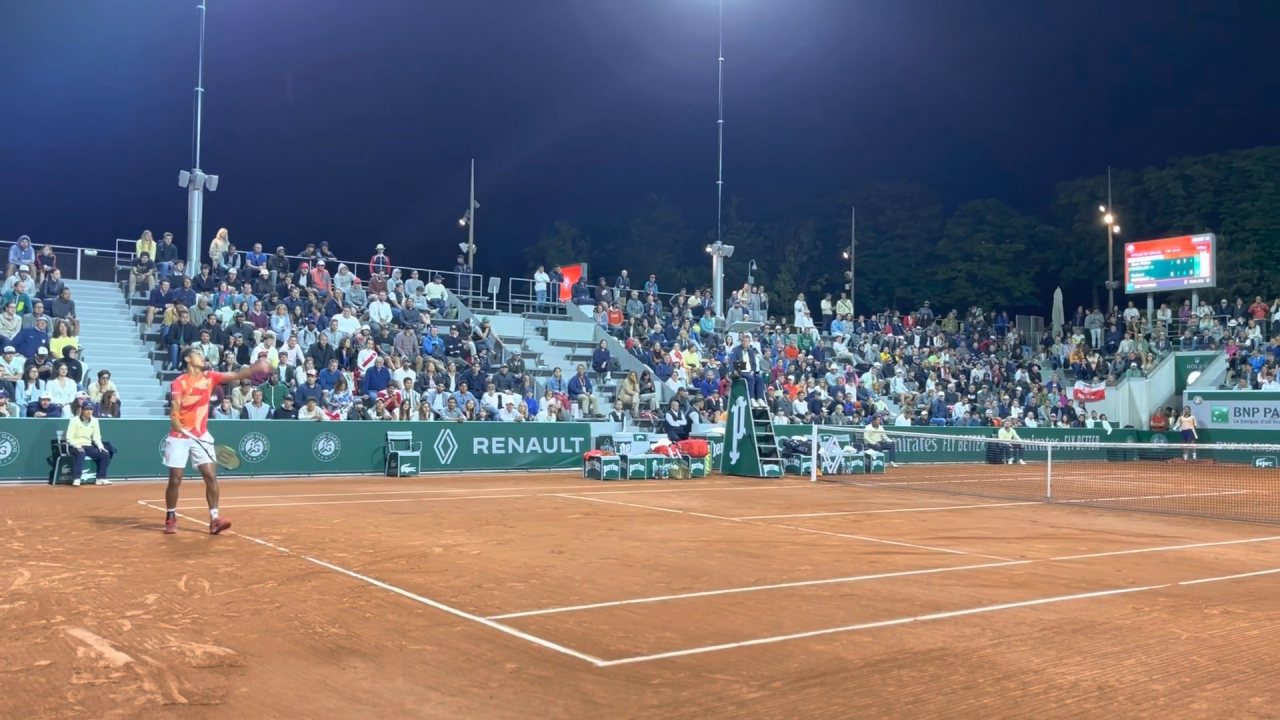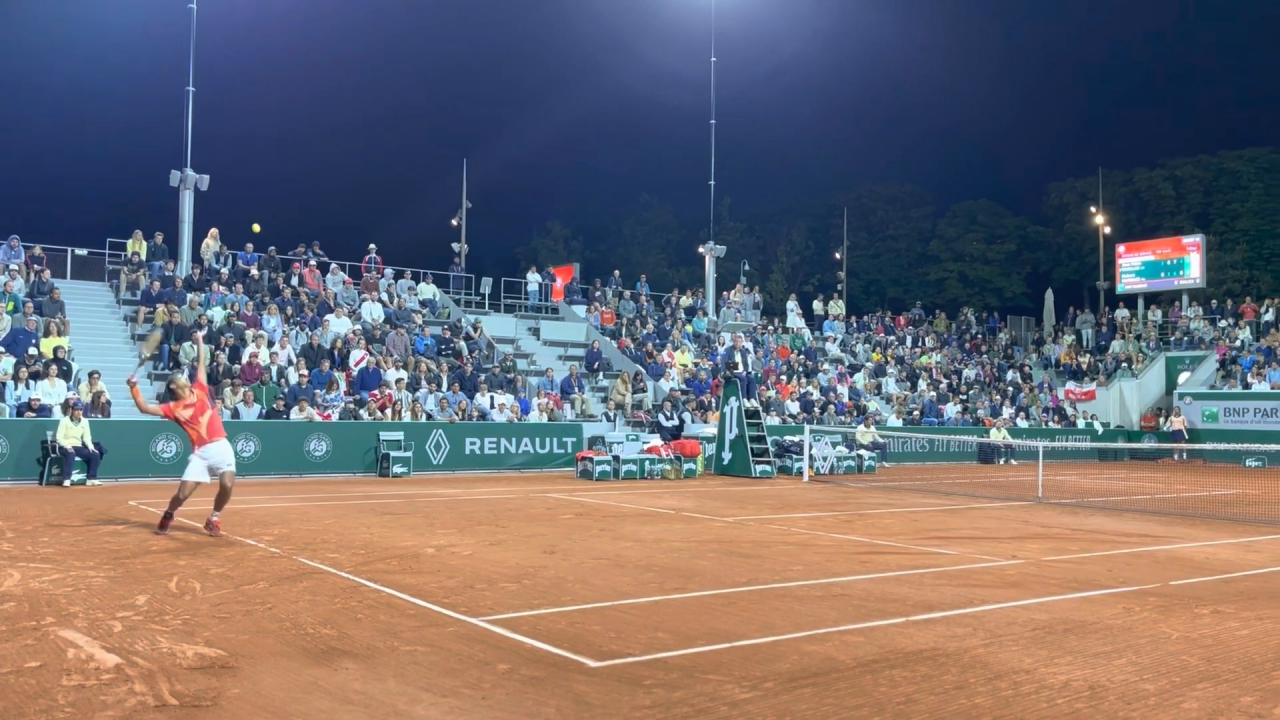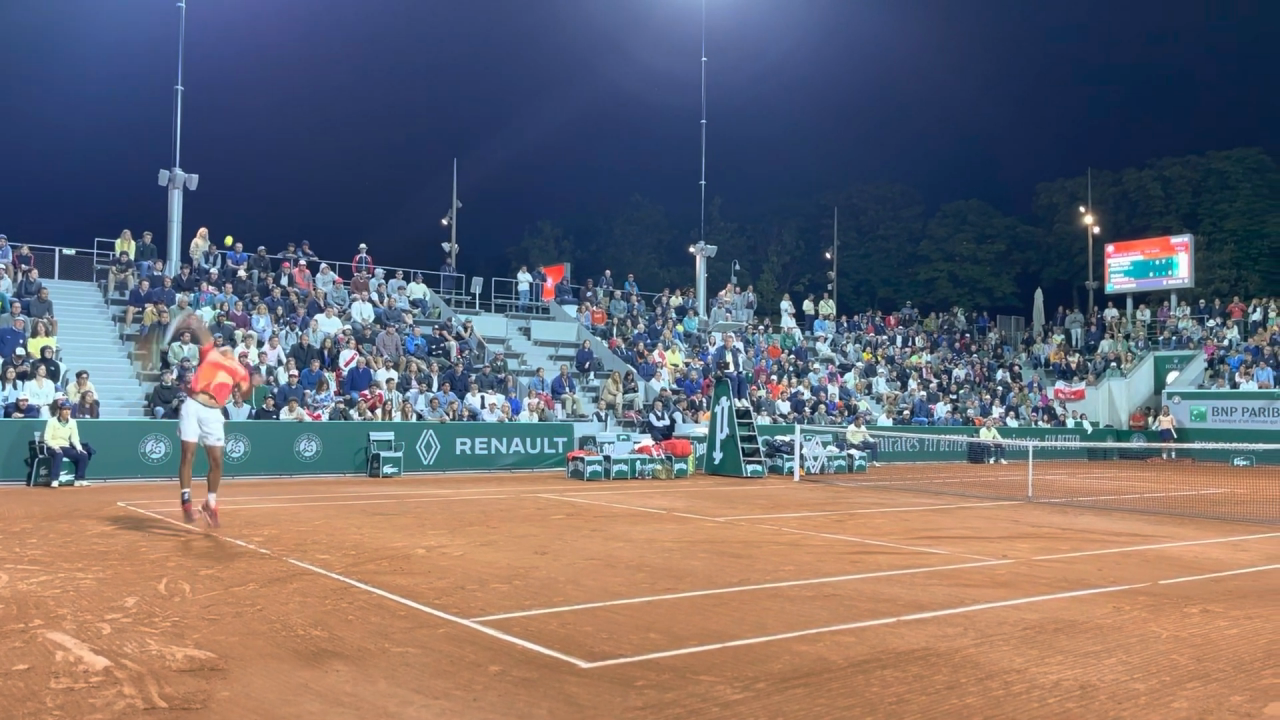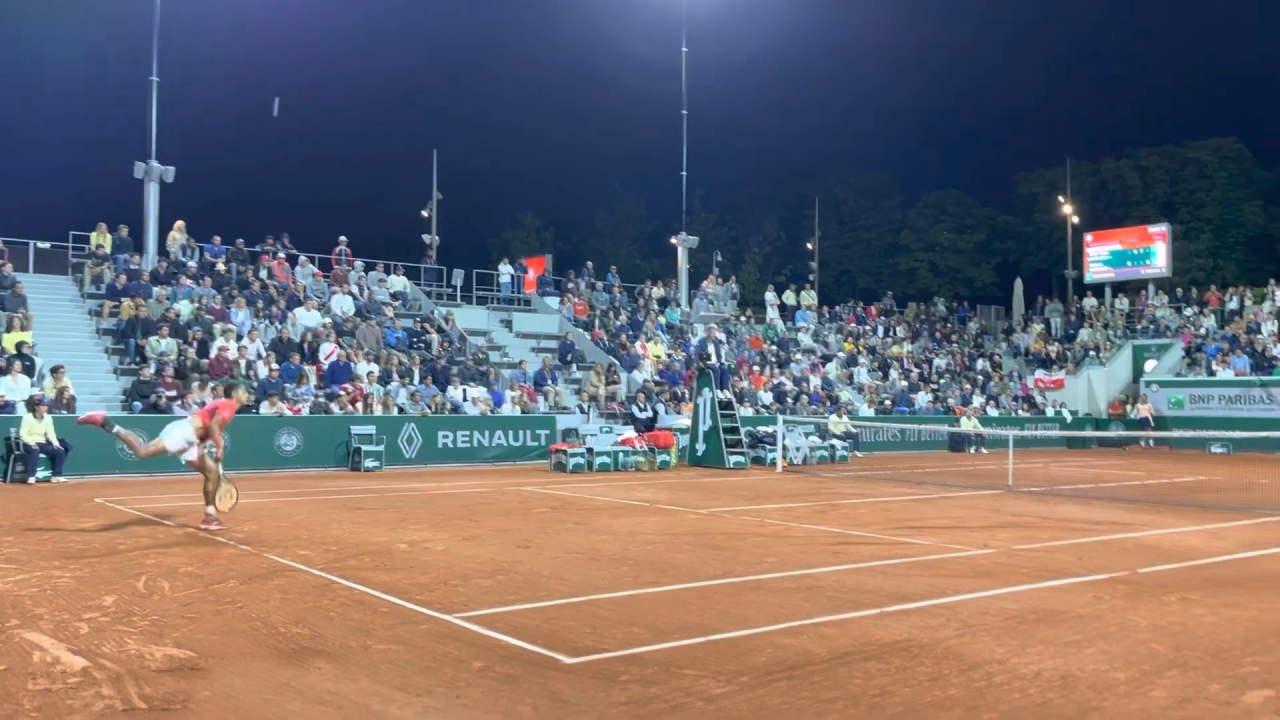
dt=0.4s
person 1, frame 1
left shoulder: (209, 377)
right shoulder: (179, 382)
left elbow: (235, 376)
right elbow: (175, 405)
left wrist: (256, 368)
right wrist: (178, 425)
left hip: (202, 437)
right hip: (180, 438)
left knee: (211, 476)
right knee: (175, 480)
left ankle: (216, 520)
right ankle: (170, 519)
person 1, frame 2
left shoulder: (200, 391)
right shoulder: (173, 408)
left elbow: (201, 362)
right elbow: (145, 407)
left wrist: (199, 340)
right wrist: (134, 387)
left hip: (221, 447)
right hip: (200, 453)
left knee: (227, 486)
right knee: (183, 493)
left ankle: (213, 520)
right ankle: (166, 519)
person 1, frame 3
left shoulder: (239, 371)
right shoulder: (209, 354)
left elbow: (246, 391)
right elbow: (200, 333)
left hip: (214, 412)
right hip: (194, 407)
left knee: (216, 461)
right knee: (188, 457)
left ankle: (211, 505)
right ankle: (186, 501)
person 1, frame 4
left shoulder: (221, 407)
right shoulder: (227, 405)
right elbow: (213, 425)
right wrist: (219, 447)
left hip: (191, 439)
right hip: (182, 431)
left knee: (213, 473)
right knee: (142, 452)
left ankle: (209, 517)
right ankle: (105, 422)
